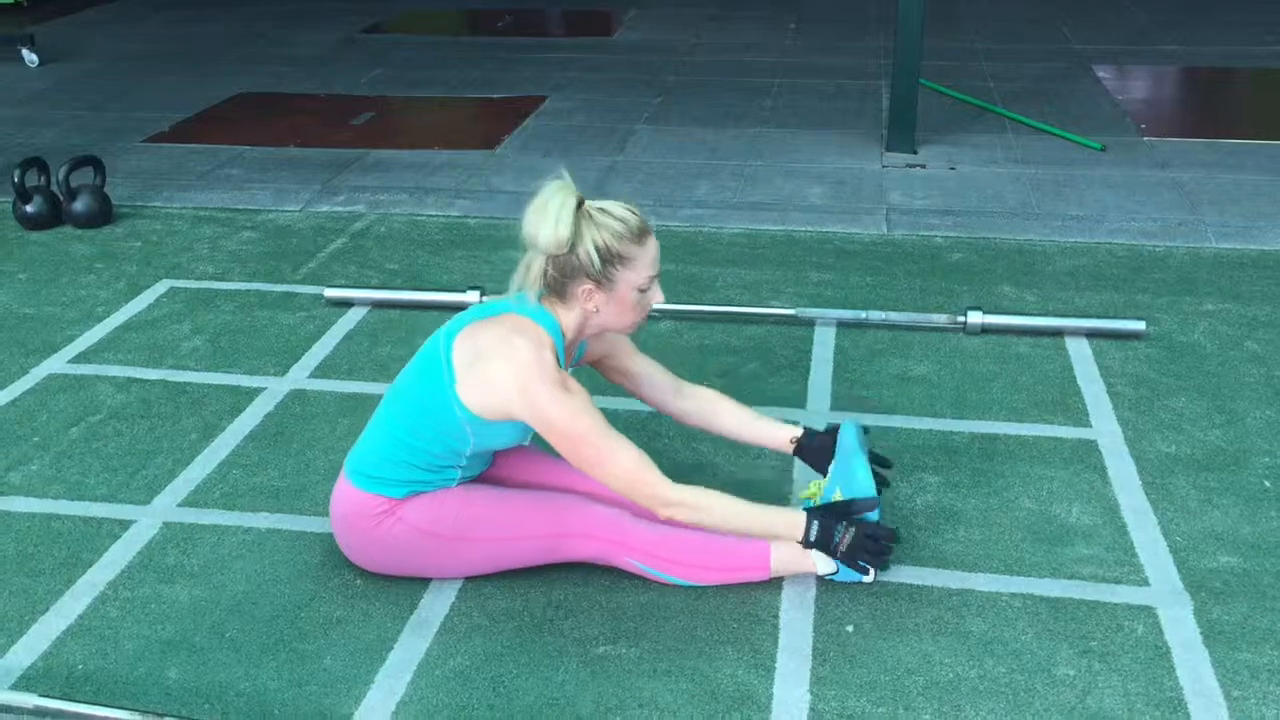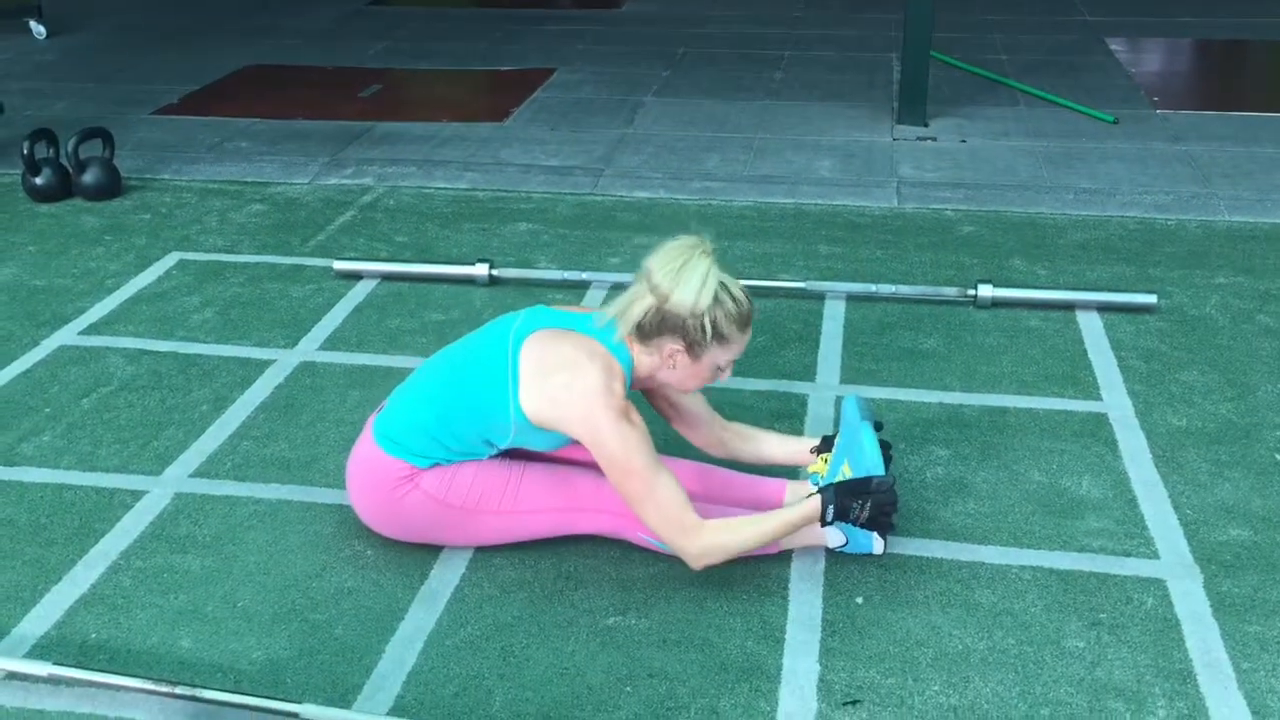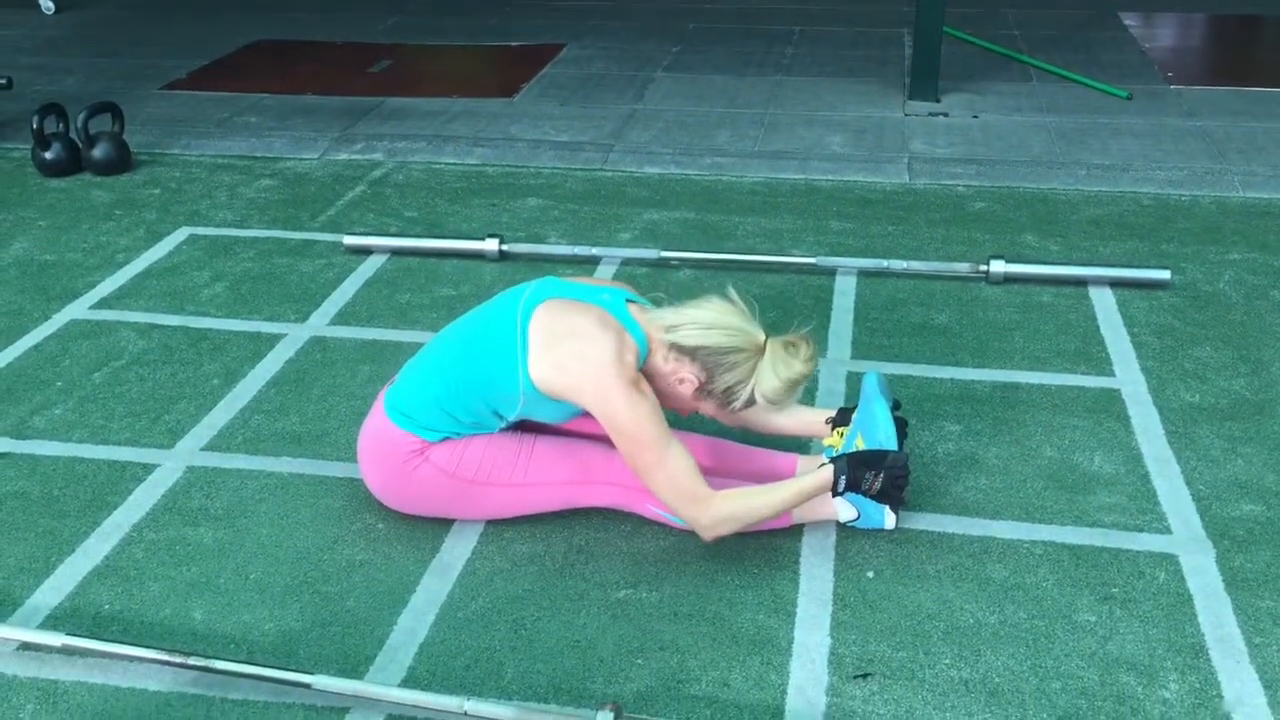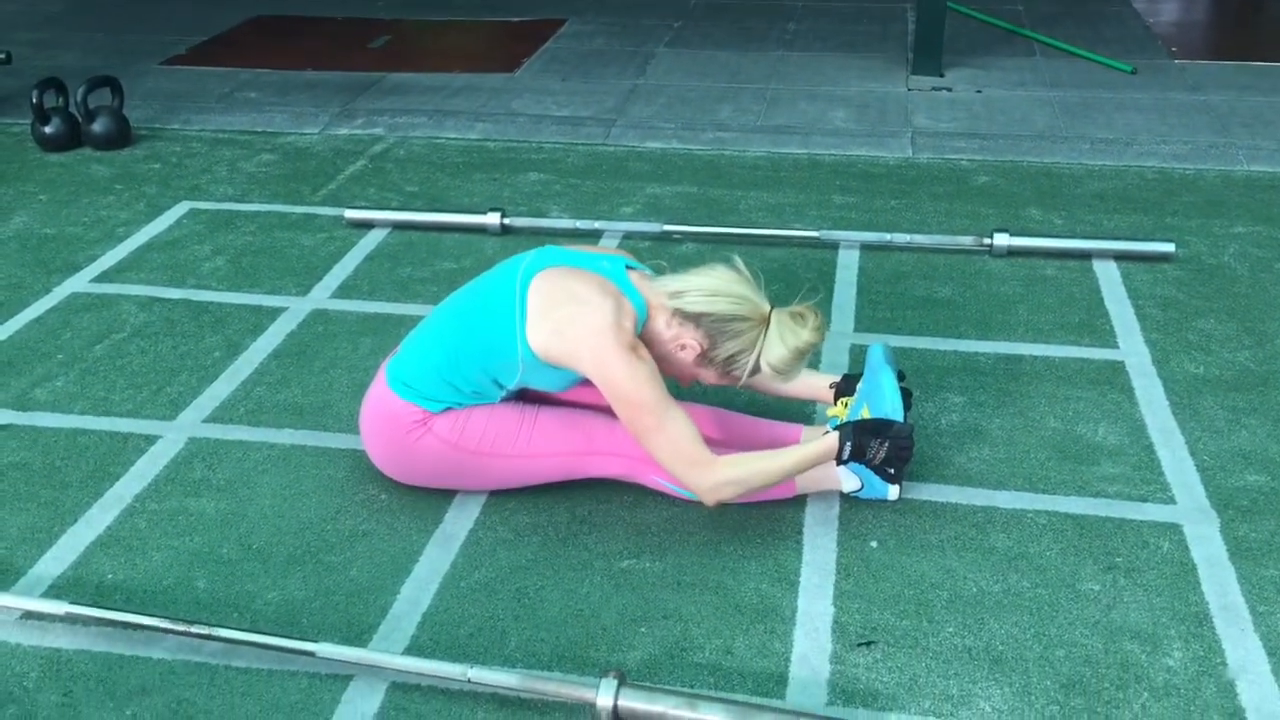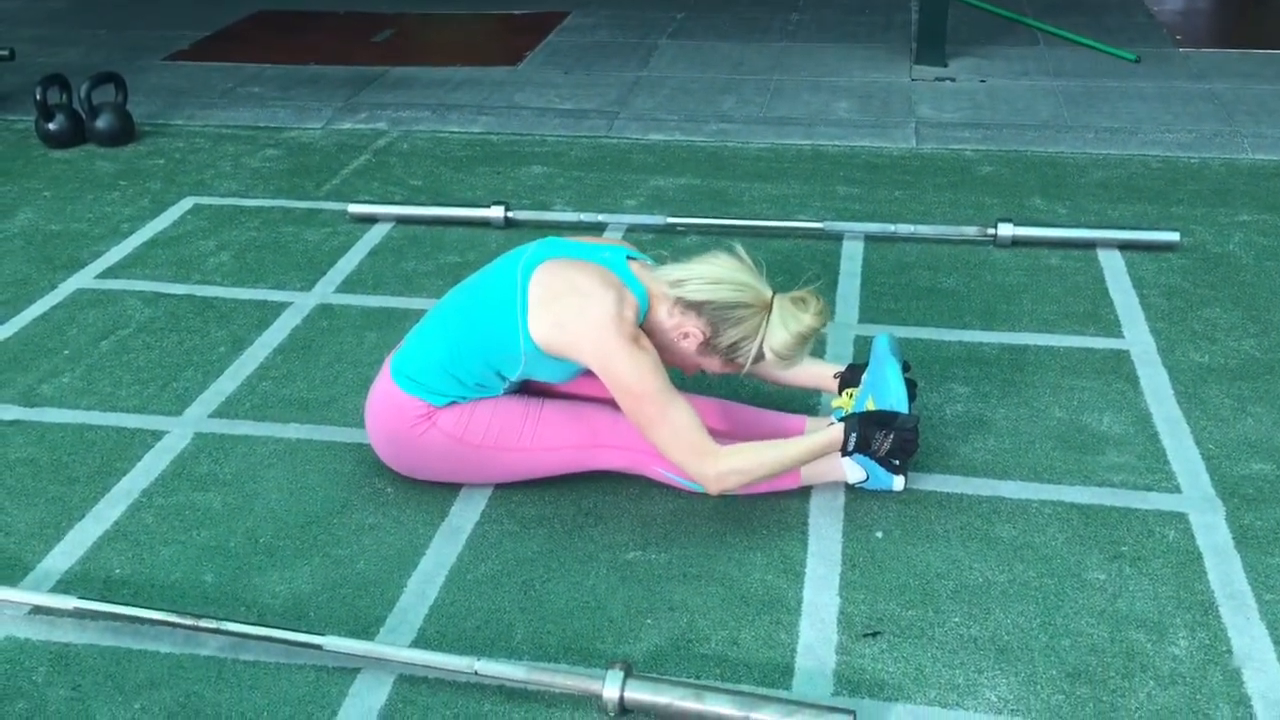
dt=1s
person 1, frame 1
left shoulder: (575, 325)
right shoulder: (529, 368)
left elbow: (684, 397)
right elbow: (665, 501)
left wrist: (801, 441)
right wrist: (807, 531)
right hip: (384, 514)
left knee: (612, 493)
right knee: (596, 530)
left ankle: (805, 512)
right ankle: (814, 561)
person 1, frame 2
left shoulder: (625, 337)
right shoulder: (599, 395)
left elbow: (718, 436)
right elbow: (696, 545)
left wrist: (820, 449)
right wrist: (822, 507)
left hip: (426, 433)
right hip: (398, 482)
left knee: (639, 474)
right knee: (610, 504)
left ankle: (809, 488)
person 1, frame 3
left shoulder: (634, 316)
right shoulder: (612, 374)
left elbow: (731, 410)
right elbow: (706, 516)
left wrist: (830, 423)
right wrist: (834, 476)
left hip: (434, 404)
right hip: (408, 454)
left knee: (655, 450)
right knee: (619, 478)
person 1, frame 4
left shoulder: (633, 282)
right shoulder: (612, 342)
left elbow: (738, 366)
right elbow: (708, 481)
left wrist: (834, 387)
right wrist: (839, 445)
left hip: (446, 373)
right hip: (412, 425)
left knee: (656, 416)
right knee: (621, 448)
left ankle: (820, 440)
person 1, frame 5
left shoulder: (634, 272)
right shoulder: (613, 333)
left elbow: (740, 351)
right elbow: (712, 471)
left wrist: (839, 378)
right wrist: (845, 438)
left hip: (444, 369)
right hip: (416, 420)
left knee: (661, 408)
right knee: (624, 440)
left ankle: (829, 428)
